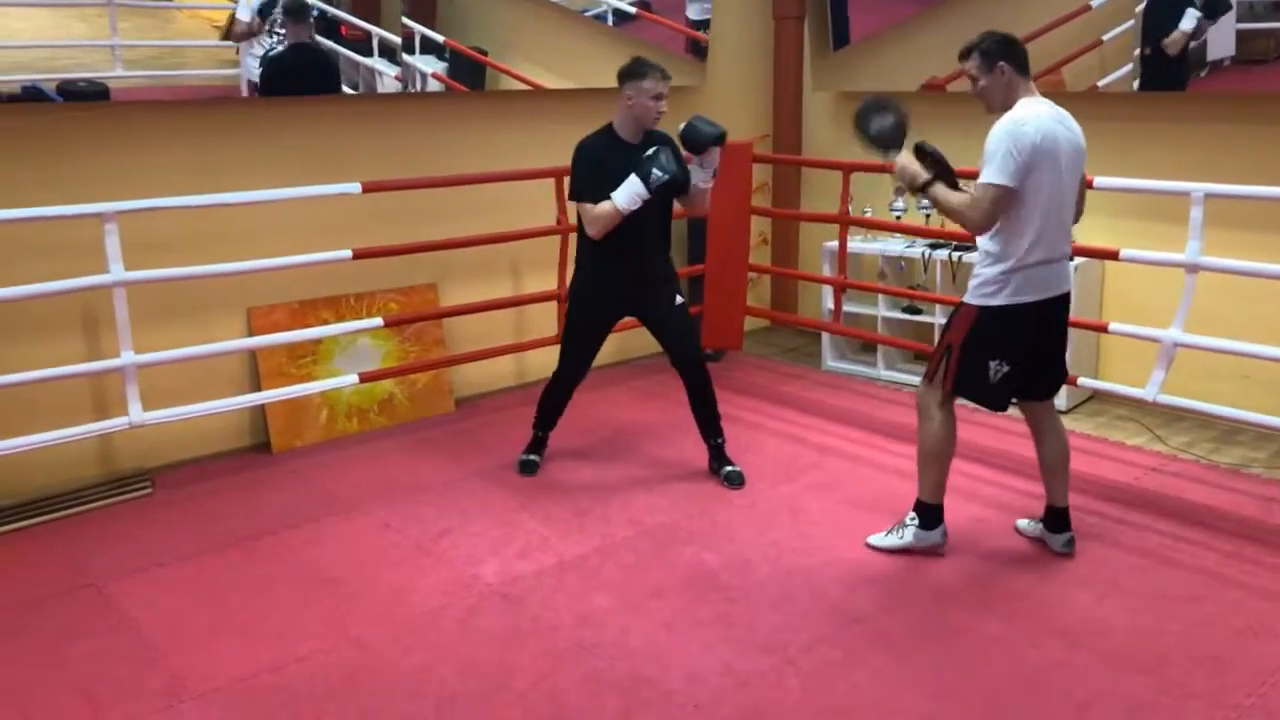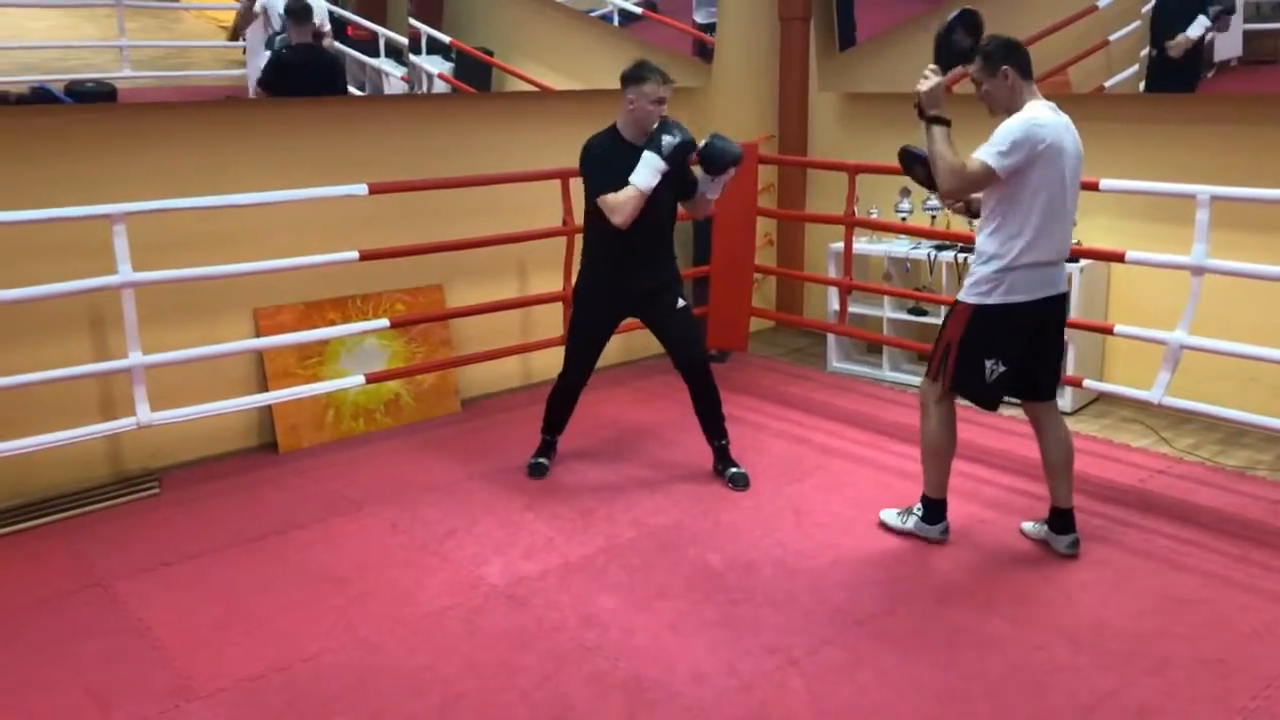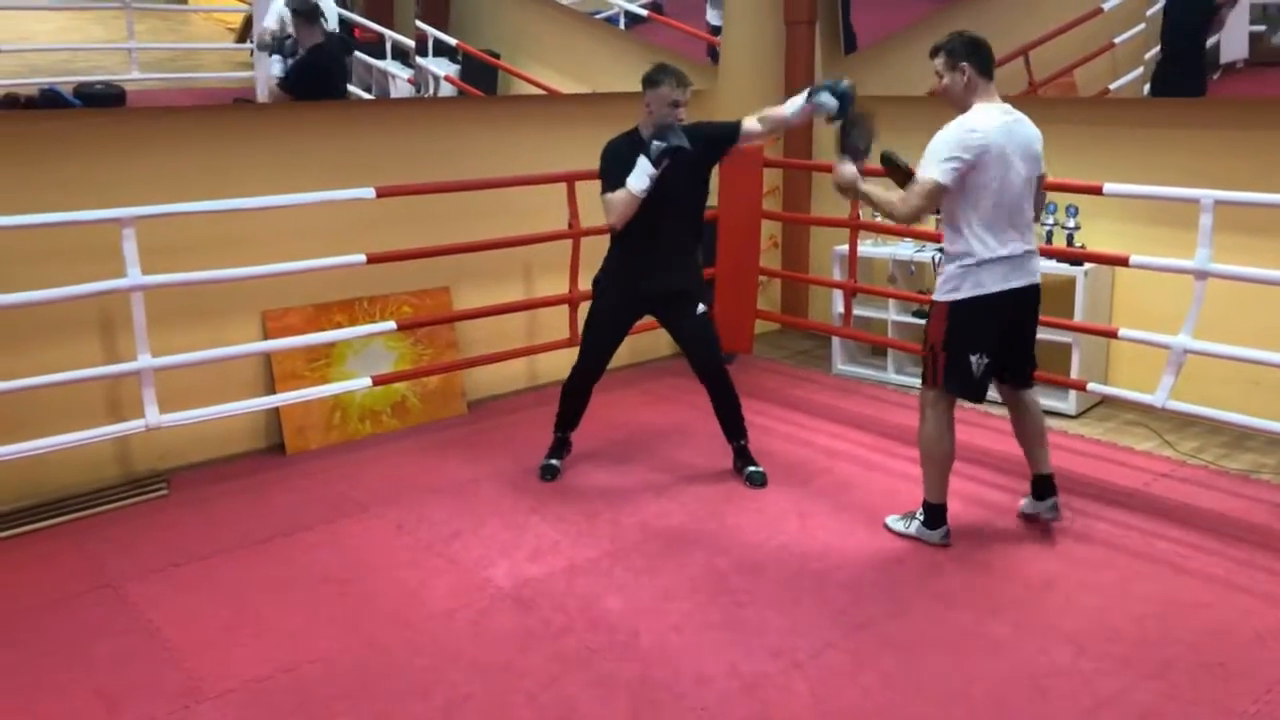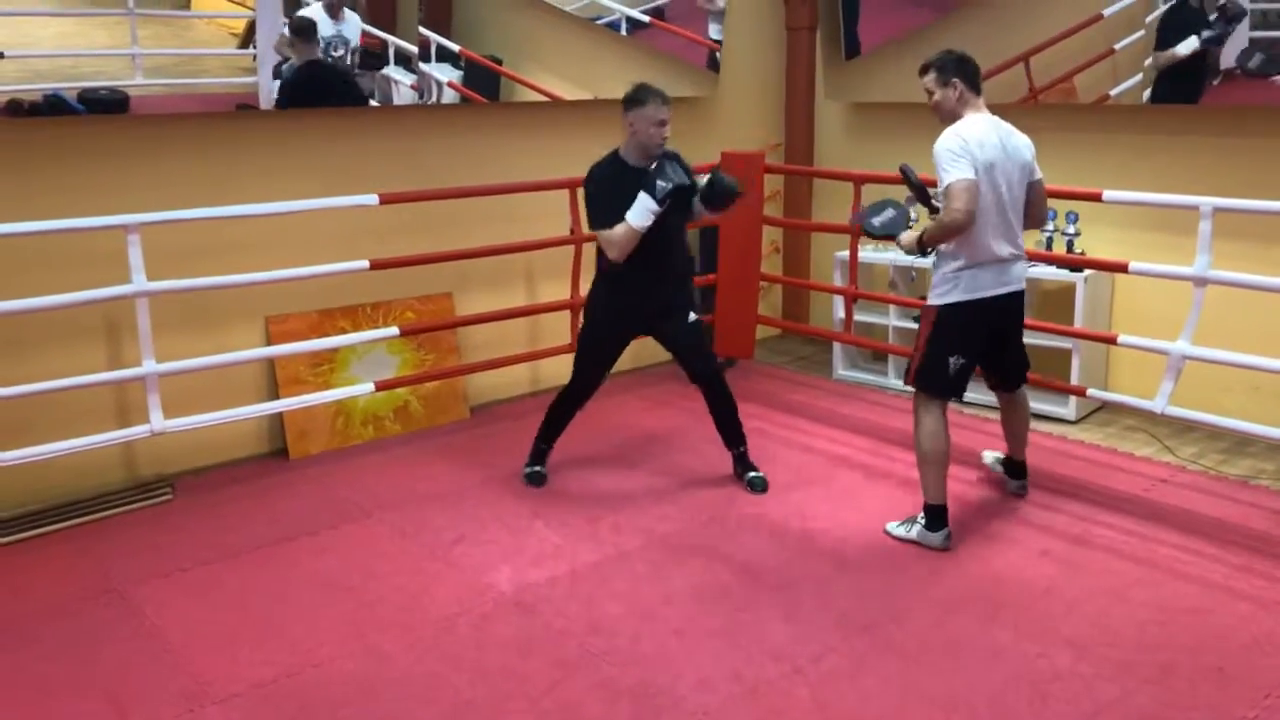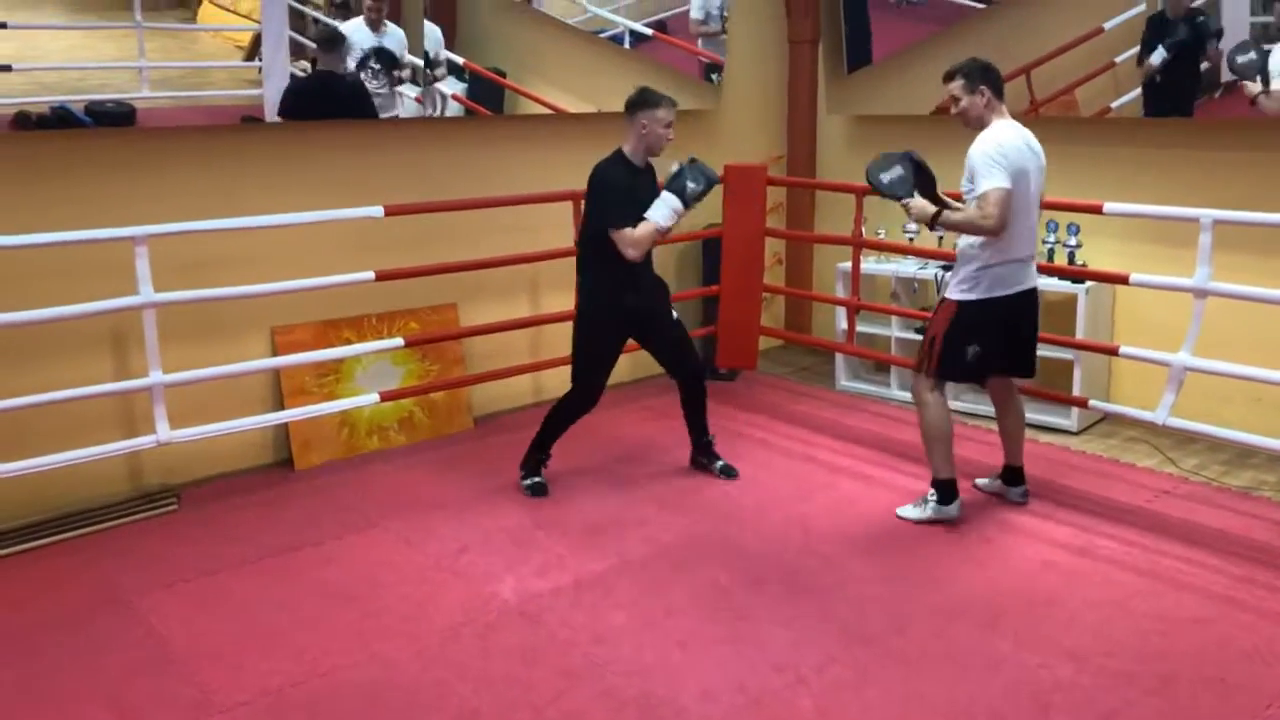
dt=0.3s
person 1, frame 1
left shoulder: (1014, 127)
right shoulder: (1067, 125)
left elbow: (977, 217)
left wrist: (923, 182)
left hip: (1002, 294)
right hip: (1052, 290)
left knee: (934, 394)
right knee: (1039, 405)
left ankle: (927, 521)
right ankle: (1057, 523)
person 1, frame 2
left shoulder: (1025, 128)
right shoulder: (1062, 127)
left elbow: (953, 184)
left wrist: (934, 115)
right wrist: (979, 201)
left hip: (999, 293)
right hip: (1048, 291)
left knee: (935, 392)
right knee: (1041, 404)
left ankle: (931, 513)
right ankle: (1062, 524)
person 1, frame 3
left shoulder: (963, 132)
right shoulder: (1027, 130)
left elbow: (909, 209)
left wrist: (856, 183)
left hip: (971, 290)
right hip: (1022, 281)
left knee: (936, 400)
right knee: (1016, 389)
left ankle: (932, 517)
right ankle: (1043, 493)
person 1, frame 4
left shoulder: (955, 139)
right shoulder: (1019, 140)
left elbow: (959, 216)
right elbow: (1037, 215)
left wrist: (921, 239)
left hip: (961, 293)
right hip: (1009, 287)
left knee: (929, 401)
right knee: (1008, 385)
left ankle: (934, 520)
right ankle: (1014, 468)
person 1, frame 5
left shoulder: (989, 146)
right shoulder: (1026, 141)
left elbow: (990, 221)
left wrist: (934, 216)
right wrist: (952, 213)
left hip: (980, 290)
right hip: (1019, 286)
left knee: (926, 382)
right knee: (1002, 383)
left ankle: (943, 495)
right ankle: (1013, 478)
person 2, frame 1
left shoulder: (664, 147)
right shoulder: (592, 150)
left elbow: (696, 207)
right elbow: (594, 226)
left wrist: (706, 166)
right wrist: (639, 185)
left hip: (656, 279)
right hip: (599, 283)
left knee: (692, 362)
right knee: (571, 369)
left ankle: (717, 451)
right ankle: (538, 439)
person 2, frame 2
left shoulder: (669, 148)
right shoulder: (598, 150)
left elbow: (698, 210)
right elbow: (619, 215)
left wrist: (716, 177)
right wrist: (653, 161)
left hip: (660, 281)
right hip: (604, 284)
left knee: (696, 364)
right knee: (575, 371)
left ankle: (722, 453)
right ankle: (547, 443)
person 2, frame 3
left shoulder: (703, 139)
right shoulder: (619, 149)
left elbow: (760, 124)
right elbow: (615, 216)
left wrist: (812, 101)
right wrist: (649, 163)
left hip: (680, 282)
right hip: (623, 281)
left knee: (711, 369)
right knee: (589, 366)
left ankle: (741, 452)
right ankle: (560, 443)
person 2, frame 4
left shoulder: (673, 165)
right shoulder: (603, 176)
left elbow: (696, 214)
right elbow: (614, 250)
left wrist: (710, 199)
right wrist: (649, 200)
left hip: (672, 296)
right hip: (615, 300)
left knee: (710, 376)
right knee: (582, 383)
left ankle: (741, 458)
right ankle: (540, 450)
person 2, frame 5
left shoulder: (645, 170)
right shoulder: (609, 175)
right elbow: (632, 248)
left wrist: (684, 194)
right wrist: (673, 200)
left hip: (645, 296)
right hip: (603, 304)
left knee: (691, 371)
right knee: (585, 394)
left ankle: (702, 450)
right ankle: (533, 461)
